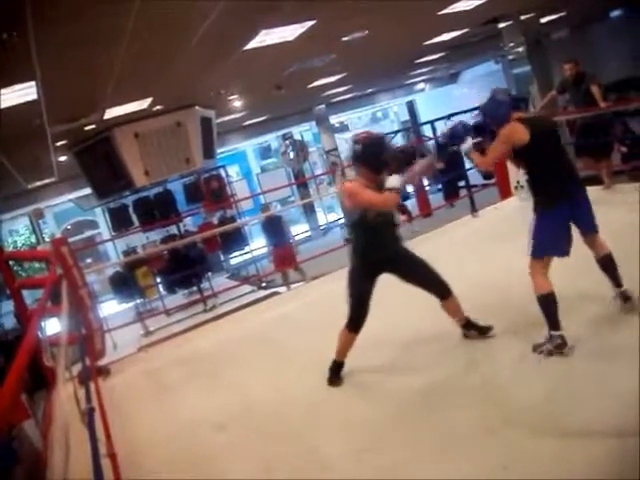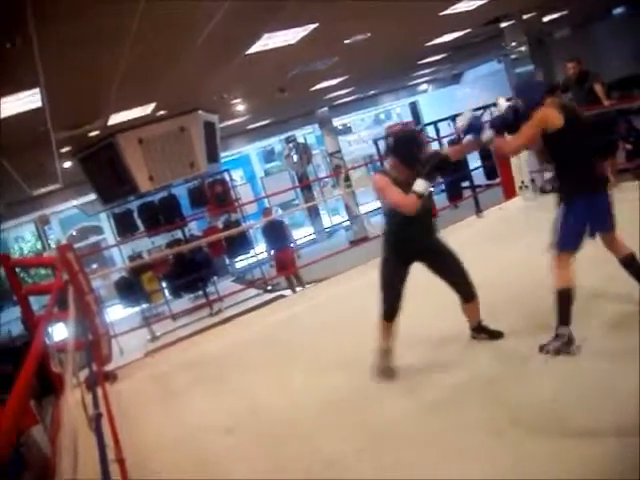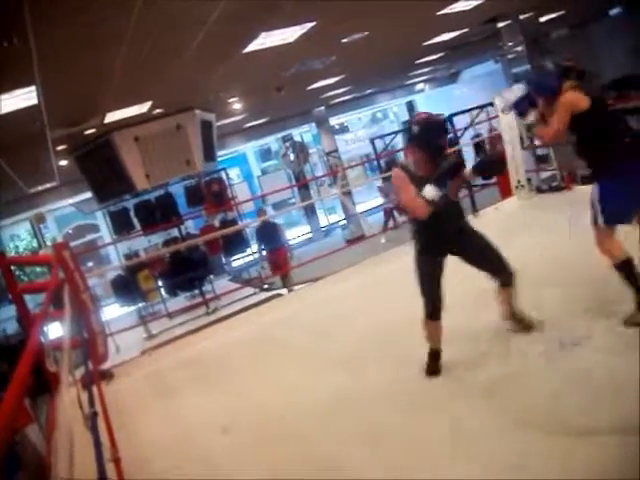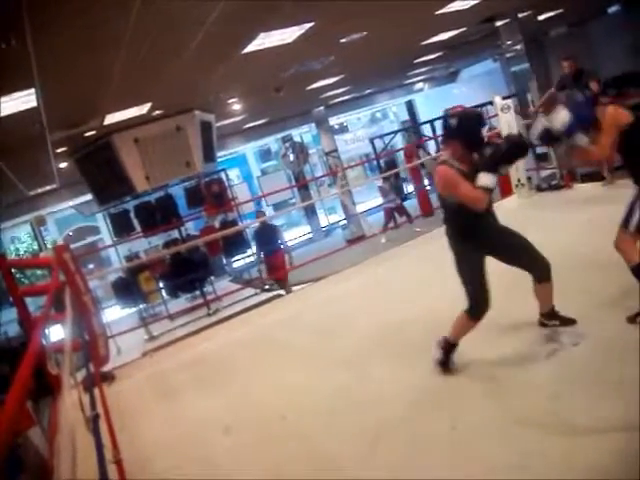
dt=0.2s
person 1, frame 1
left shoulder: (511, 129)
right shoulder: (544, 121)
left elbow: (485, 165)
left wrist: (467, 146)
right wrist: (497, 146)
left hip: (549, 202)
right hip: (573, 190)
left knee: (538, 269)
right knee: (593, 238)
left ankle: (556, 336)
right ankle: (621, 291)
person 1, frame 2
left shoulder: (544, 114)
right shoulder: (568, 110)
left elbow: (511, 148)
left wrist: (485, 134)
left hip: (574, 193)
right hip: (595, 185)
left knee: (562, 260)
right knee: (610, 238)
left ankle: (563, 333)
person 1, frame 3
left shoulder: (567, 98)
right shoulder: (582, 94)
left elbow: (549, 137)
right elbow: (561, 132)
left wrist: (531, 117)
right wrist: (539, 113)
left hip: (609, 171)
left knee: (605, 236)
person 1, frame 4
left shoulder: (610, 114)
right shoulder: (601, 117)
left elbow: (601, 155)
right elbow: (589, 159)
left wrist: (576, 136)
right wrist: (569, 137)
person 2, frame 1
left shoulder: (377, 178)
right shoulder: (351, 188)
left elbow: (410, 176)
right elbow: (387, 203)
right wrist: (396, 173)
left hip: (392, 249)
right hip: (365, 260)
left knee: (441, 287)
right knee: (356, 319)
left ankle: (467, 326)
right ankle: (337, 365)
person 2, frame 2
left shoulder: (420, 165)
right shoulder: (381, 180)
left elbow: (453, 154)
right elbow: (408, 207)
right wrist: (425, 175)
left hip: (427, 241)
right hip: (397, 248)
left knee: (466, 289)
right knee: (390, 309)
left ankle: (477, 327)
right ankle: (385, 353)
person 2, frame 3
left shoulder: (440, 160)
right shoulder: (400, 174)
right elbow: (420, 212)
left wrist: (471, 173)
right wrist: (437, 179)
left hip: (459, 230)
right hip: (429, 242)
left knee: (504, 272)
right knee: (432, 306)
left ankle: (512, 313)
right ankle: (434, 352)
person 2, frame 4
left shoulder: (470, 156)
right shoulder: (444, 171)
right elbow: (479, 202)
left wrist: (502, 156)
right wrist: (488, 167)
left hip: (489, 228)
right hip: (465, 241)
left knee: (541, 266)
right knee: (479, 305)
left ankle: (548, 315)
right ankle: (447, 345)
